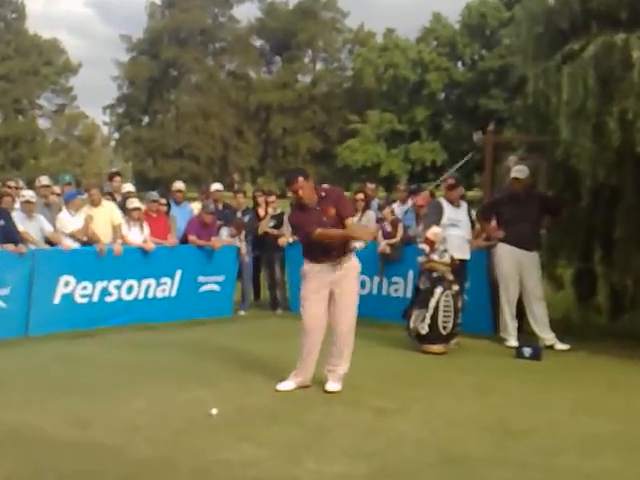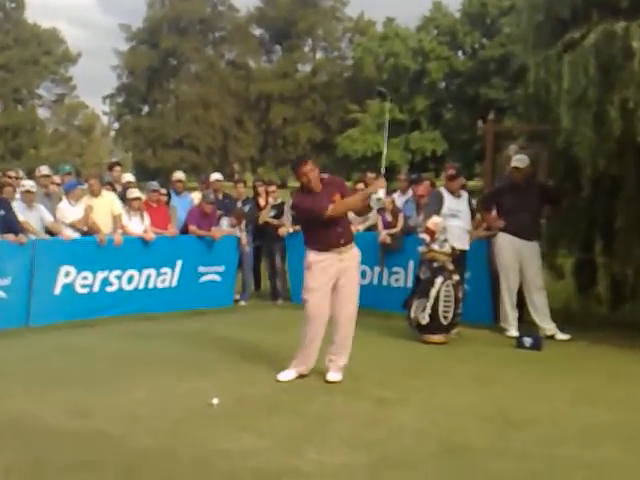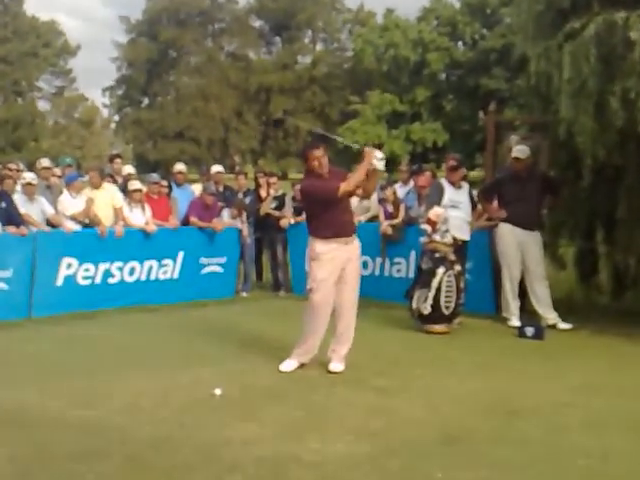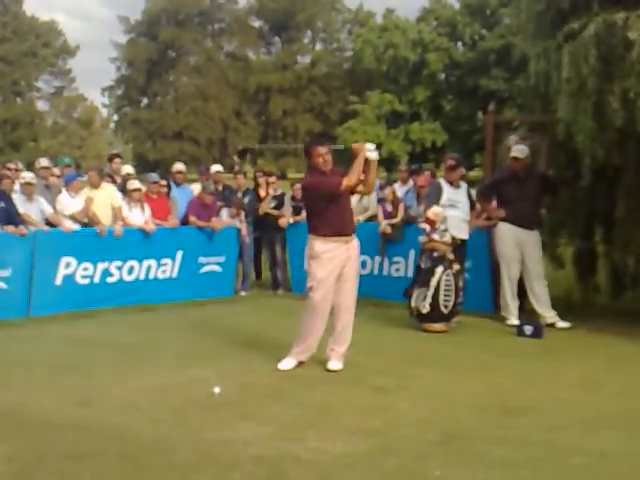
dt=0.1s
person 1, frame 1
left shoulder: (334, 195)
right shoulder: (296, 216)
left elbow: (350, 224)
right elbow: (322, 235)
left wrist: (357, 233)
right wrist: (351, 234)
left hip: (346, 264)
right hip: (315, 269)
left knee: (344, 323)
right knee: (311, 323)
person 1, frame 2
left shoulder: (335, 183)
right shoulder: (301, 201)
left elbow: (359, 209)
right elbow: (335, 211)
left wrist: (371, 197)
right wrist: (366, 193)
left hip: (349, 254)
right hip: (320, 259)
left knee: (346, 313)
right knee: (315, 312)
person 1, frame 3
left shoulder: (336, 174)
right shoulder: (308, 186)
left elbow: (365, 191)
right elbow: (346, 188)
left wrist: (373, 167)
right wrist: (364, 163)
left hip: (350, 245)
right hip: (324, 249)
left knee: (347, 303)
right knee: (319, 302)
person 1, frame 4
left shoulder: (336, 174)
right shoulder: (311, 182)
left elbow: (366, 188)
right elbow: (350, 182)
left wrist: (371, 160)
right wrist: (360, 155)
left hip: (350, 244)
right hip: (324, 247)
left knee: (345, 302)
right knee: (318, 301)
person 2, frame 1
left shoulder: (539, 199)
right shoulder: (501, 200)
left elbow: (555, 211)
right elbow: (481, 214)
left wrist: (540, 228)
right wrist: (492, 231)
left hip: (531, 252)
right hip: (507, 250)
left knee: (535, 295)
right knee: (508, 293)
left ankle: (548, 338)
right ankle: (510, 336)
person 2, frame 2
left shoulder: (539, 189)
right shoulder: (502, 189)
left elbow: (555, 201)
right elbow: (482, 204)
left wrist: (540, 217)
right wrist: (492, 221)
left hip: (531, 242)
right hip: (507, 240)
left knee: (536, 285)
right knee: (509, 284)
left ankle: (548, 328)
right ankle: (510, 325)
person 2, frame 3
left shoulder: (540, 179)
right shoulder: (503, 180)
left elbow: (555, 192)
right elbow: (483, 194)
left wrist: (542, 207)
right wrist: (493, 212)
left hip: (532, 232)
right hip: (509, 230)
left knee: (538, 274)
right knee: (510, 273)
left ankle: (550, 317)
right ankle: (512, 315)
person 2, frame 4
left shoulder: (539, 178)
right shoulder: (502, 179)
left elbow: (553, 192)
right elbow: (481, 194)
left wrist: (540, 207)
right wrist: (492, 211)
left hip: (531, 231)
right hip: (508, 229)
left knee: (536, 274)
right knee: (509, 273)
left ankle: (549, 316)
right ankle: (511, 314)
